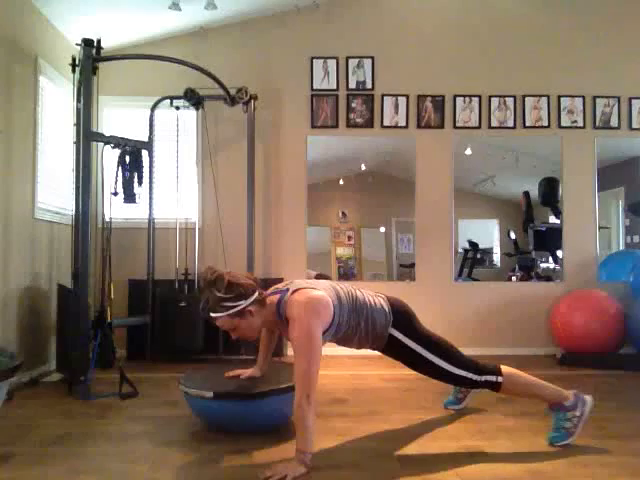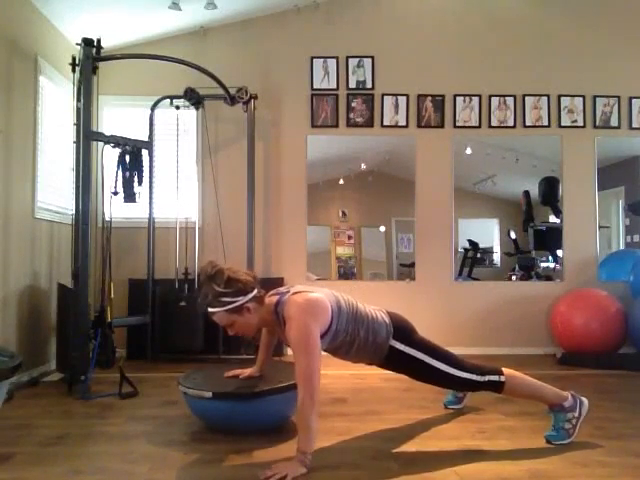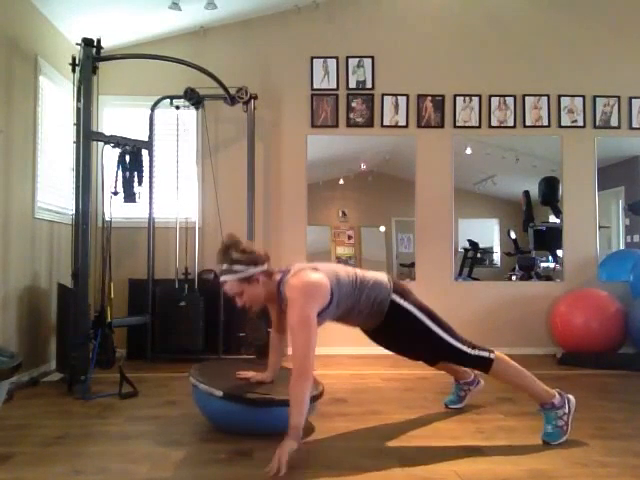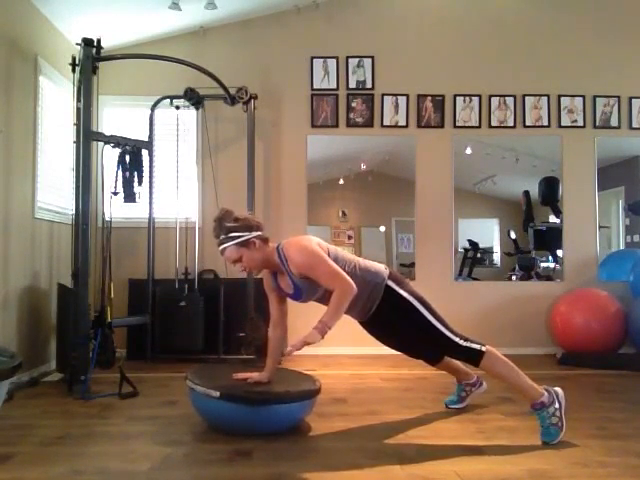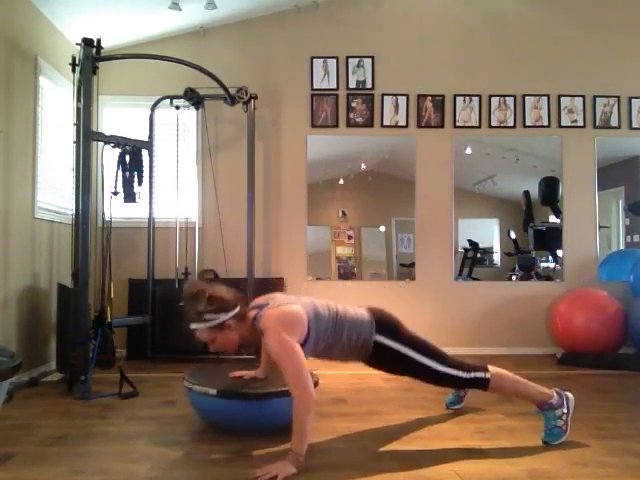
dt=1s
person 1, frame 1
left shoulder: (302, 312)
right shoulder: (268, 298)
left elbow: (305, 395)
right elbow: (271, 327)
right wrist: (258, 367)
left hip: (392, 324)
right hip: (378, 320)
left knee: (472, 372)
left ankle: (568, 401)
right ankle: (463, 390)
person 1, frame 2
left shoulder: (299, 315)
right shoulder: (270, 303)
left elbow: (309, 396)
right elbow: (270, 329)
right wrist: (258, 367)
left hip: (391, 339)
right hip: (376, 334)
left knee: (478, 376)
left ankle: (567, 402)
right ankle: (459, 392)
person 1, frame 3
left shoulder: (298, 293)
right shoulder: (273, 289)
left elbow: (303, 371)
right elbow: (279, 332)
left wrist: (291, 440)
right wrist: (269, 373)
left hip: (391, 304)
right hip: (372, 315)
left knee: (468, 354)
right knee: (423, 353)
left ankle: (555, 402)
right ankle: (466, 382)
person 1, frame 4
left shoulder: (298, 251)
right shoulder: (270, 276)
left elbow: (347, 287)
right elbow: (277, 325)
left wrist: (320, 330)
right wrist: (267, 373)
left hip: (386, 292)
right hip: (368, 313)
left knee: (456, 344)
right knee: (426, 351)
left ankle: (544, 399)
right ankle: (469, 383)
person 1, frame 5
left shoulder: (273, 328)
right shoulder: (256, 308)
left elbow: (304, 398)
right wrist: (261, 370)
left hip: (376, 336)
right hip: (363, 328)
left knee: (455, 373)
left ankle: (552, 400)
right ankle: (461, 386)
